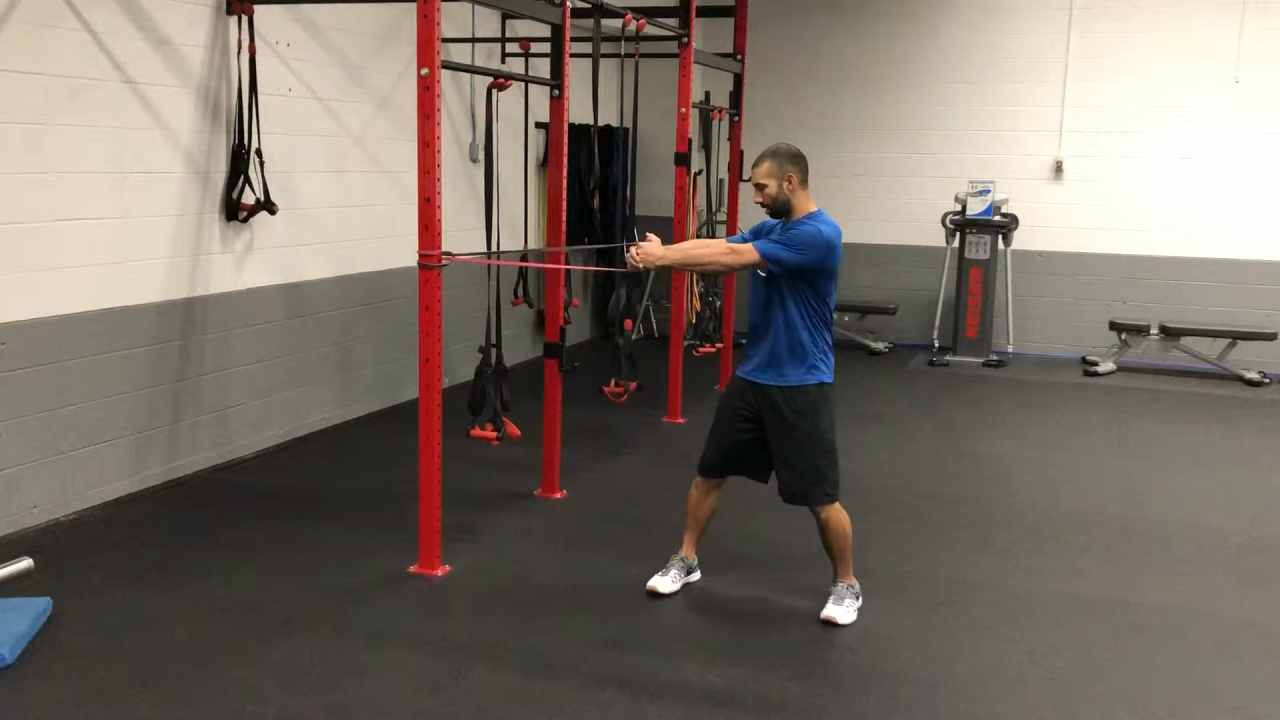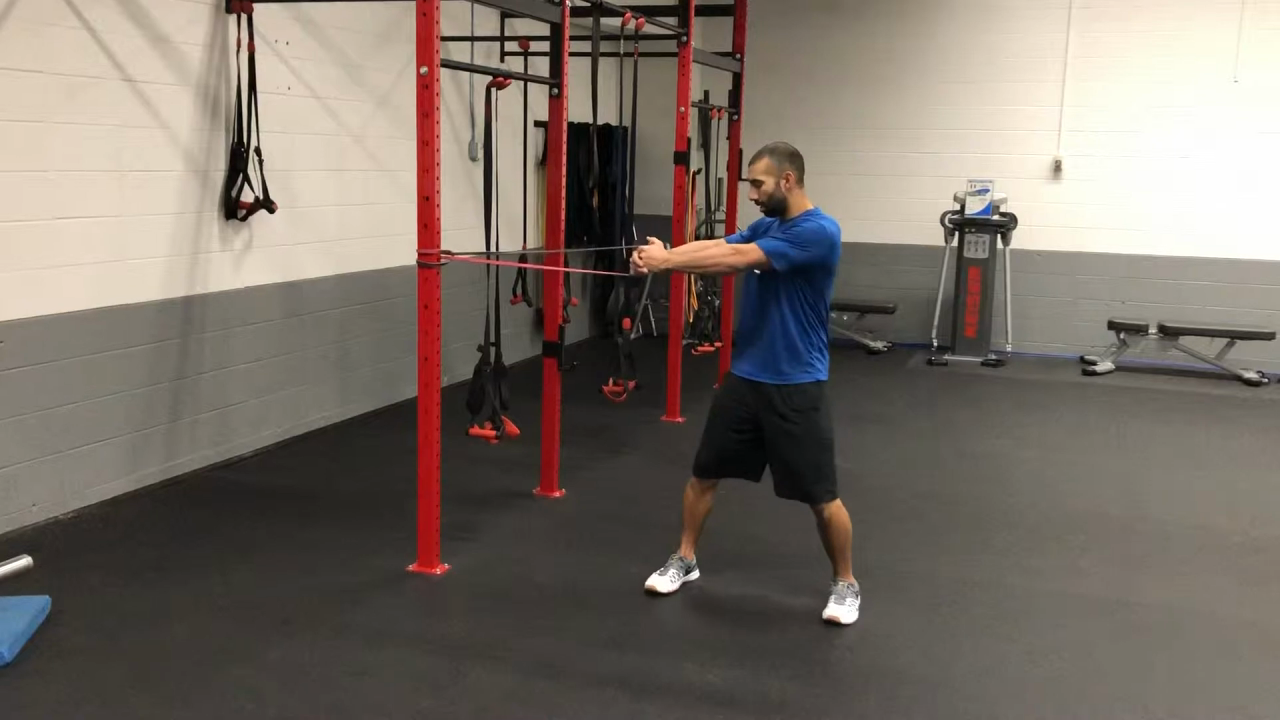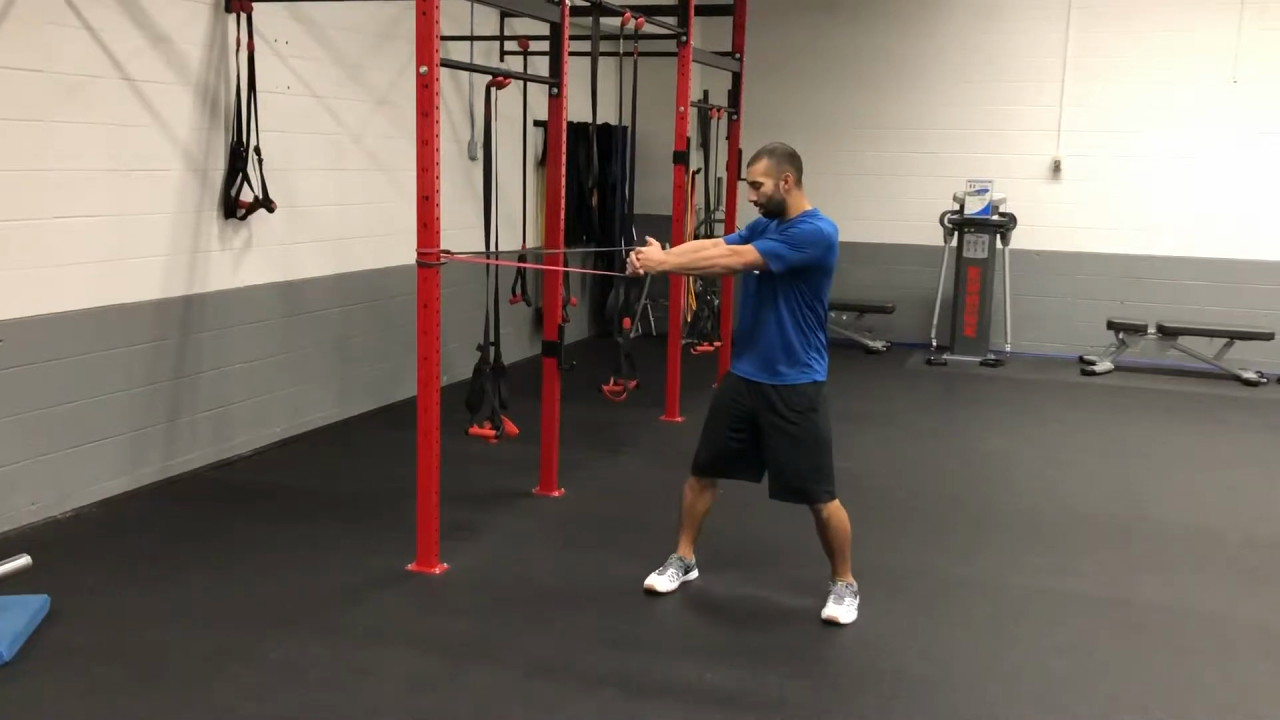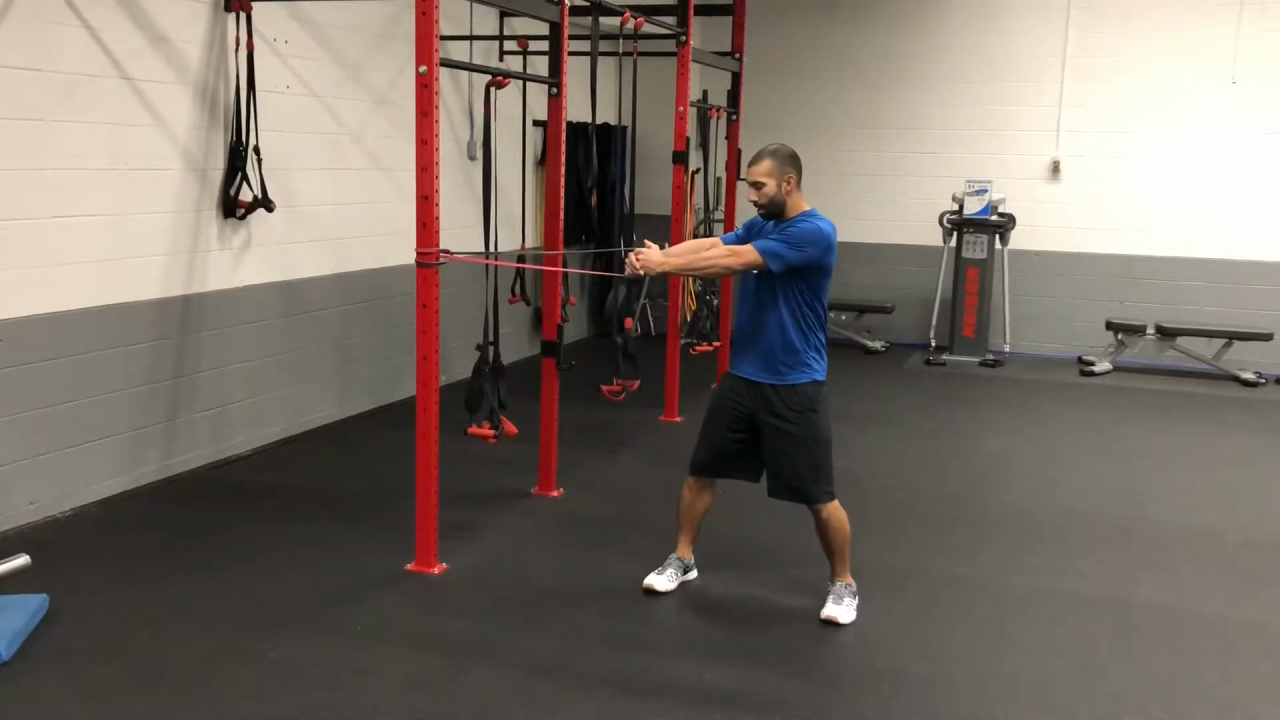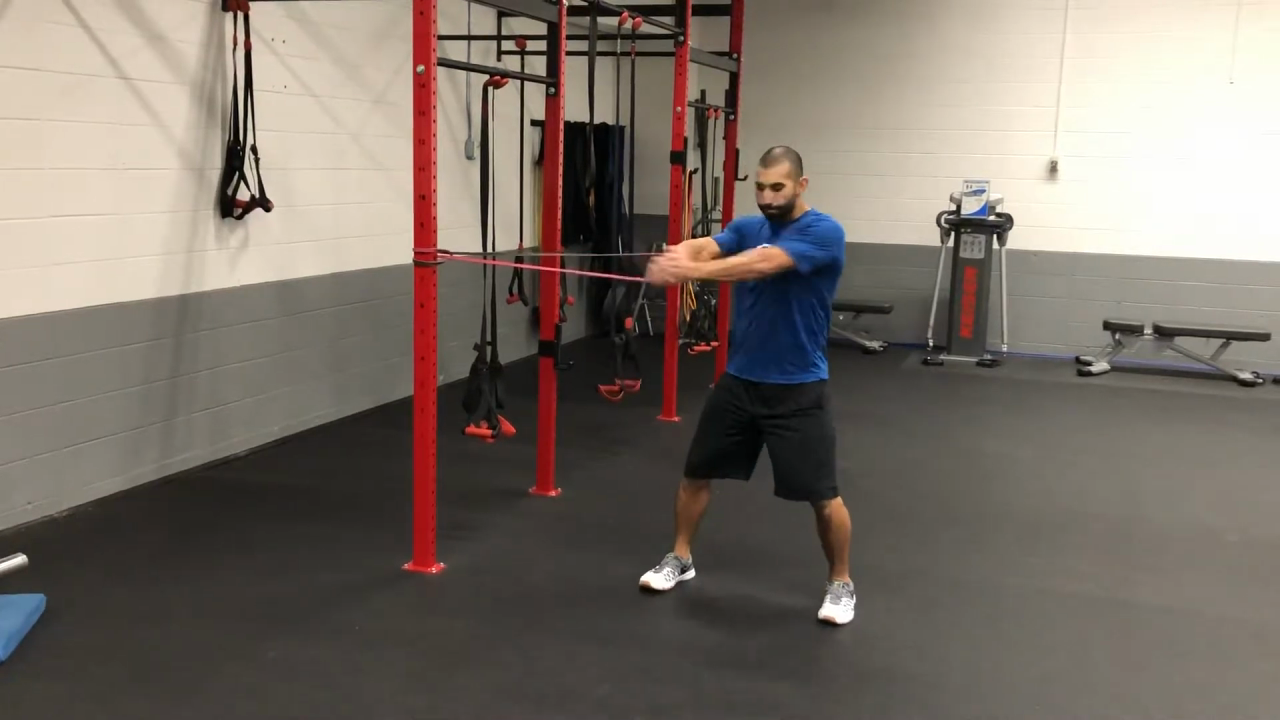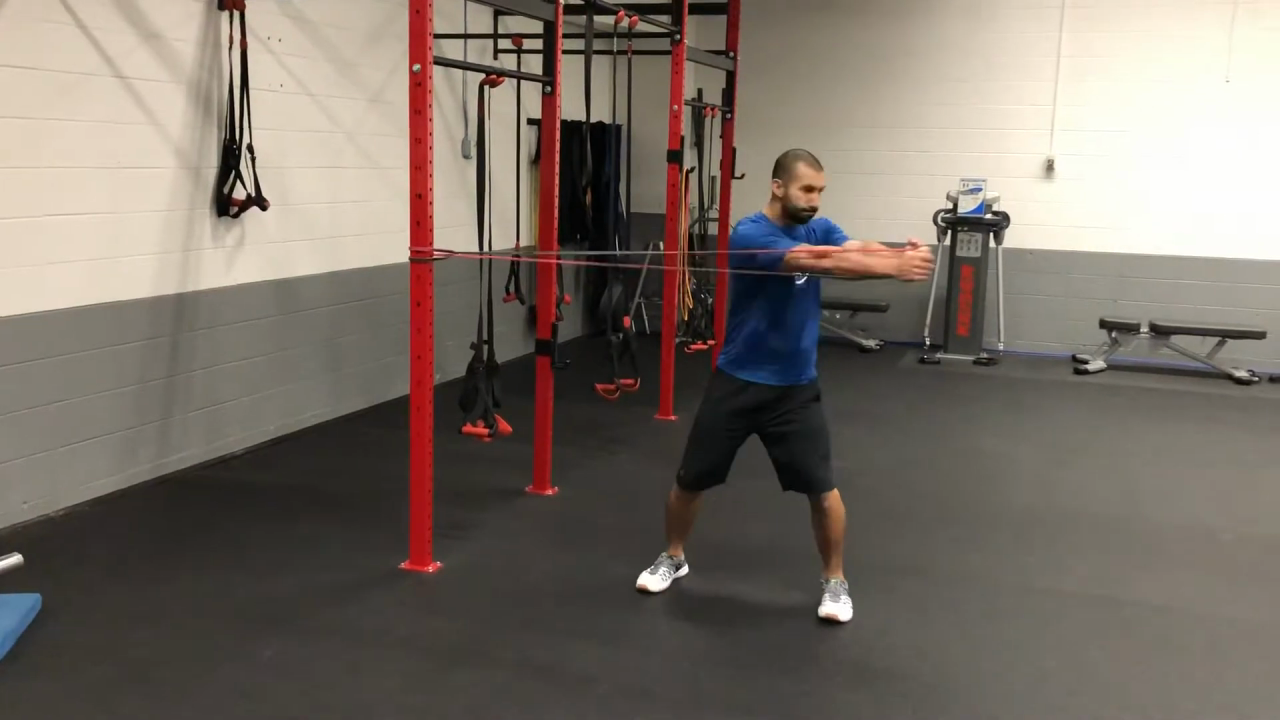
dt=0.3s
person 1, frame 1
left shoulder: (818, 235)
right shoulder: (771, 228)
left elbow: (734, 258)
right elbow: (719, 244)
left wrist: (663, 258)
right wrist: (662, 250)
left hip: (800, 386)
right hip: (751, 376)
left knee: (820, 499)
right knee: (709, 473)
left ankle: (846, 584)
right ankle: (686, 560)
person 1, frame 2
left shoulder: (819, 232)
right shoulder: (765, 226)
left elbow: (739, 260)
right elbow: (715, 246)
left wrist: (667, 262)
right wrist: (663, 254)
left hip: (796, 385)
right hip: (743, 375)
left knee: (821, 497)
right knee: (704, 474)
left ankle: (844, 584)
right ankle: (684, 560)
person 1, frame 3
left shoulder: (816, 233)
right shoulder: (763, 226)
left elbow: (734, 260)
right elbow: (712, 246)
left wrist: (663, 264)
right wrist: (660, 254)
left hip: (795, 385)
right hip: (742, 375)
left knee: (819, 497)
right knee: (702, 472)
left ankle: (843, 583)
right ankle: (683, 559)
person 1, frame 4
left shoulder: (814, 233)
right shoulder: (760, 226)
left elbow: (735, 261)
right elbow: (710, 245)
left wrist: (663, 265)
right wrist: (658, 255)
left hip: (794, 386)
right hip: (741, 377)
left knee: (819, 497)
right knee: (701, 472)
left ankle: (843, 583)
right ankle: (682, 559)
person 1, frame 5
left shoulder: (825, 232)
right shoulder: (749, 226)
left elbow: (763, 265)
right elbow: (705, 246)
left wrist: (693, 273)
right wrist: (676, 257)
left hip: (798, 387)
right hip: (739, 379)
left knee: (822, 494)
right knee: (697, 473)
left ankle: (840, 583)
right ankle: (680, 558)
person 1, frame 6
left shoulder: (818, 228)
right shoulder: (750, 236)
left elbow: (858, 250)
right elbow: (821, 263)
left wrist: (904, 254)
right wrist: (895, 268)
left hip: (796, 387)
right hip: (738, 382)
left knee: (822, 488)
right knee: (691, 479)
left ankle: (834, 580)
right ankle: (673, 557)
